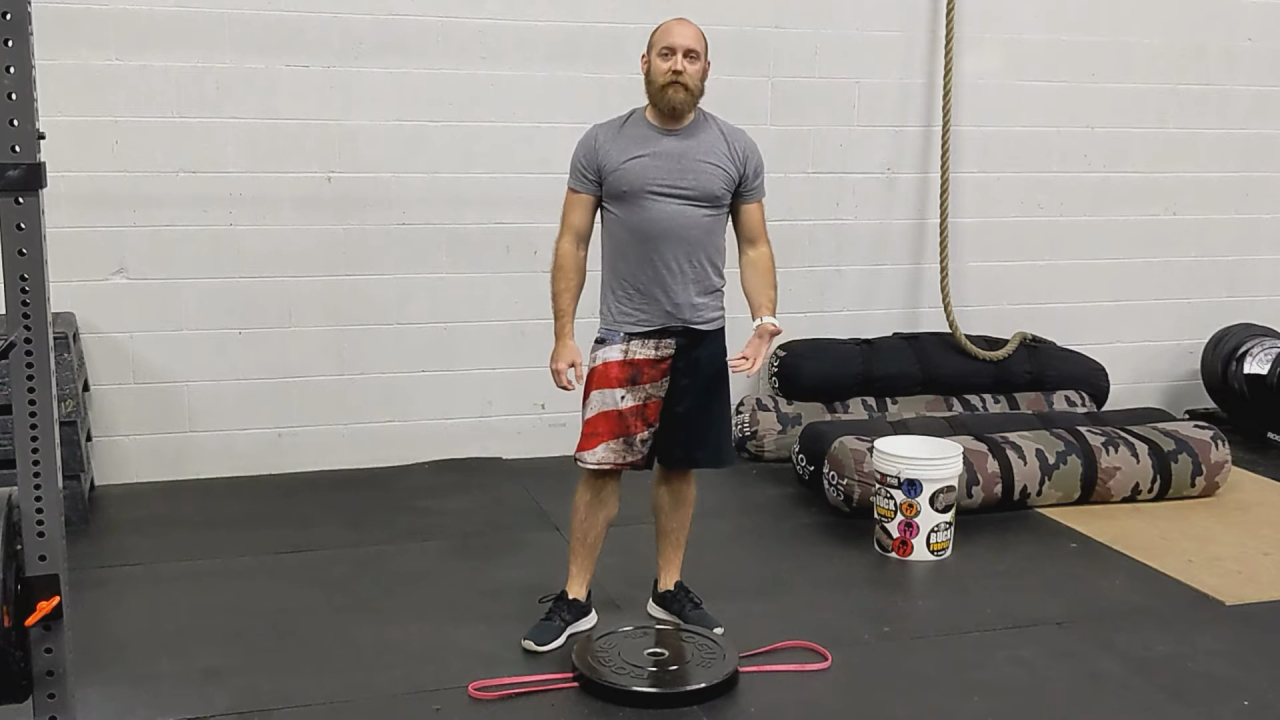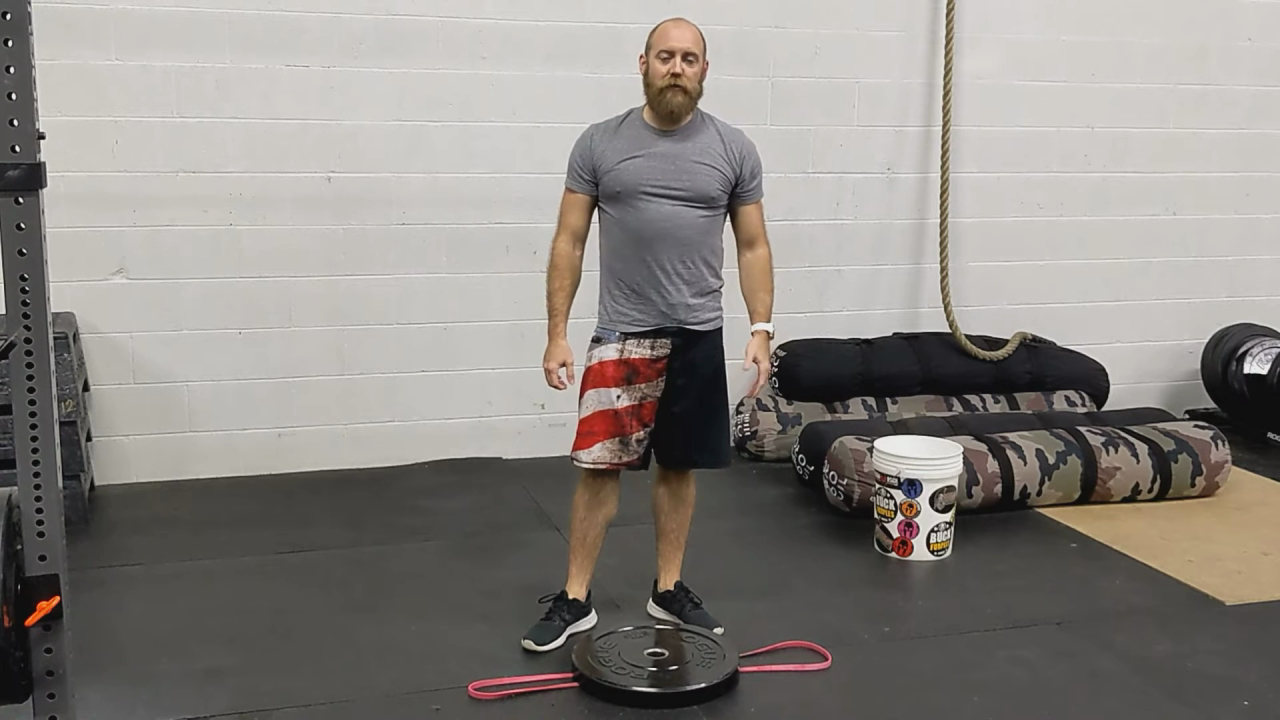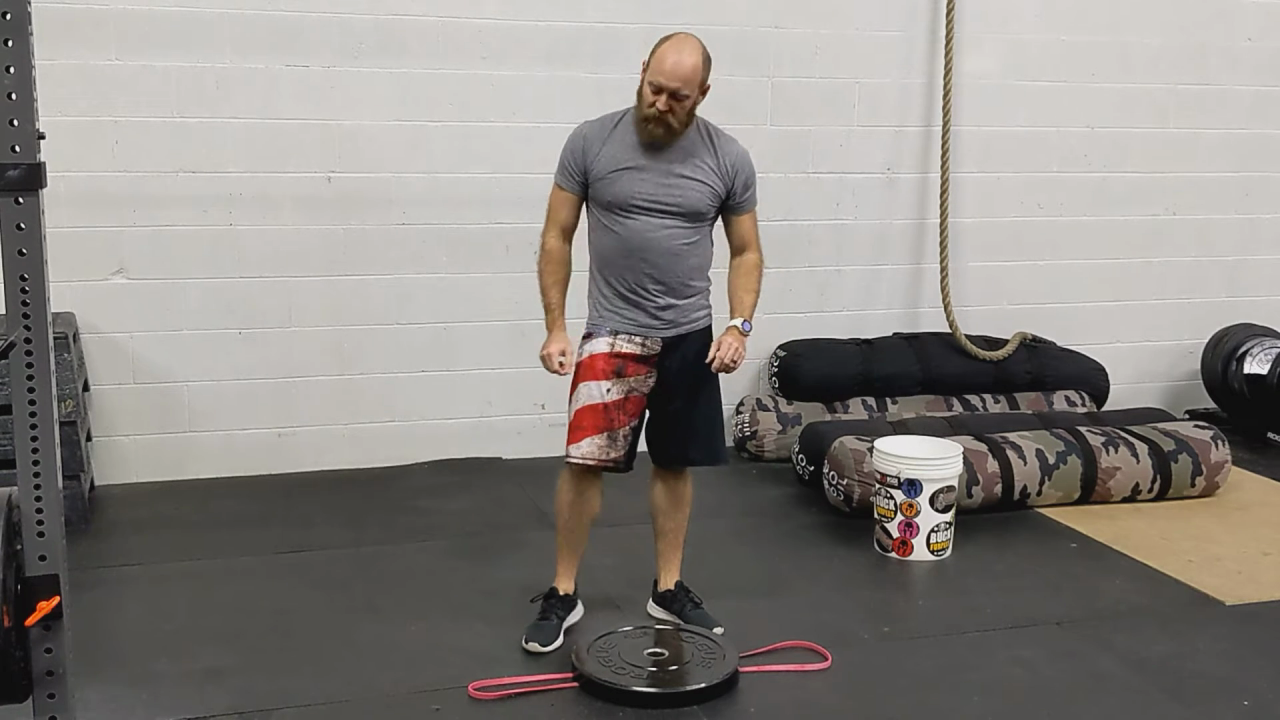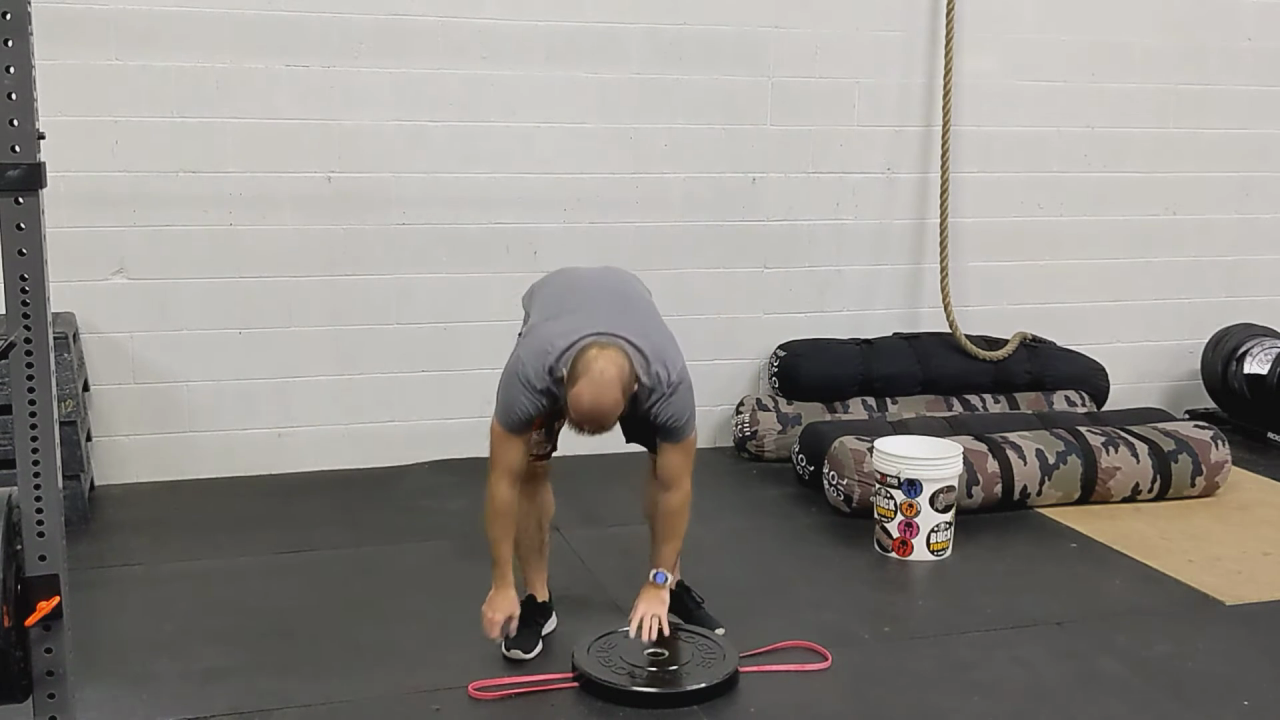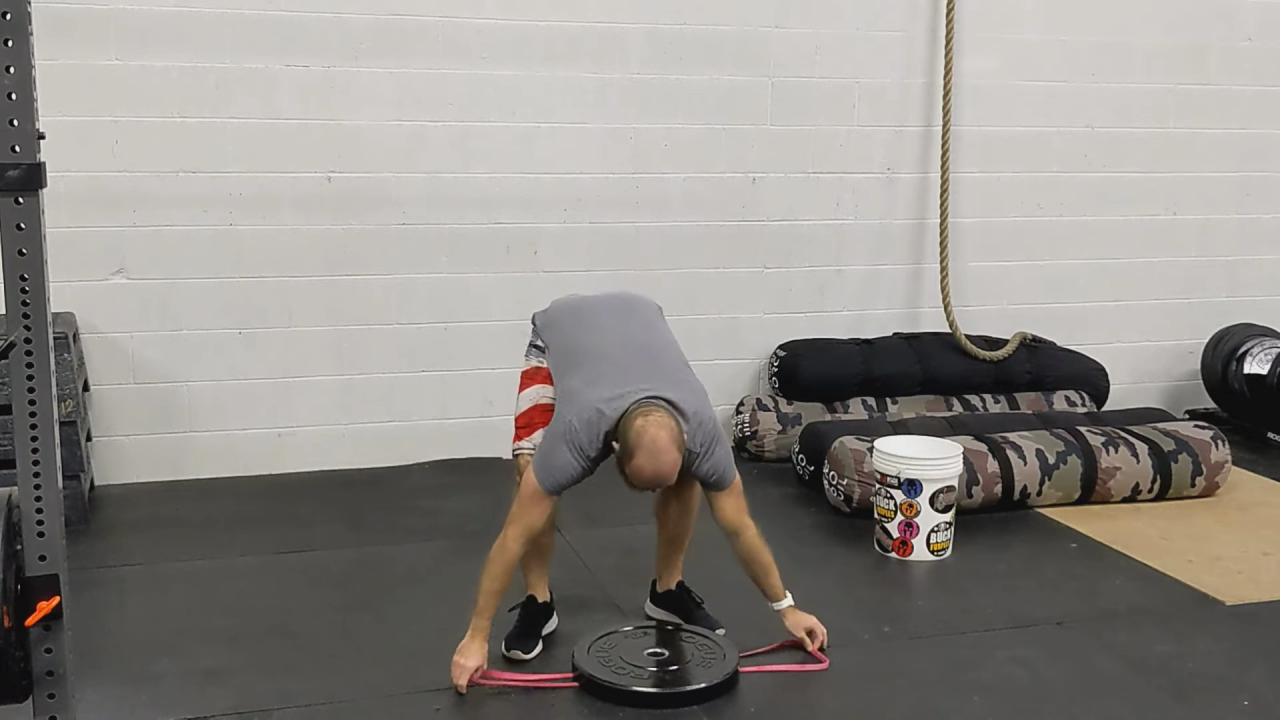
dt=1s
person 1, frame 1
left shoulder: (737, 148)
right shoulder: (602, 143)
left elbow: (754, 245)
right elbow: (573, 243)
left wrist: (764, 318)
right wrist: (563, 334)
left hip: (702, 336)
right hip: (626, 336)
left knee: (679, 465)
right knee: (602, 465)
left ankle: (669, 590)
right ankle: (575, 600)
person 1, frame 2
left shoulder: (734, 149)
right shoulder: (599, 143)
left elbow: (753, 247)
right elbow: (569, 242)
left wrist: (761, 330)
right wrist: (556, 333)
left hip: (699, 337)
right hip: (622, 337)
left knee: (679, 466)
right knee: (599, 466)
left ankle: (669, 590)
right ankle: (574, 600)
person 1, frame 3
left shoulder: (729, 158)
right shoulder: (590, 141)
left elbow: (746, 251)
right elbow: (556, 238)
left wrist: (738, 325)
right wrist: (554, 327)
left hip: (690, 336)
right hip: (613, 333)
left knee: (675, 465)
right knee: (584, 461)
left ankle: (668, 590)
right ankle: (561, 594)
person 1, frame 4
left shoulder: (666, 380)
right shoulder: (530, 374)
left elbow: (675, 486)
right elbow: (505, 479)
left wrist: (658, 583)
right wrist: (503, 585)
left knee: (667, 456)
right knee: (530, 462)
left ankle: (678, 586)
right ankle: (538, 600)
person 1, frame 5
left shoulder: (702, 434)
right shoulder: (577, 434)
left elbow: (740, 529)
right elbow: (516, 534)
left wrist: (786, 608)
right wrist: (476, 636)
left knee: (686, 478)
right knee: (532, 469)
left ankle: (668, 591)
right ankle: (538, 603)
